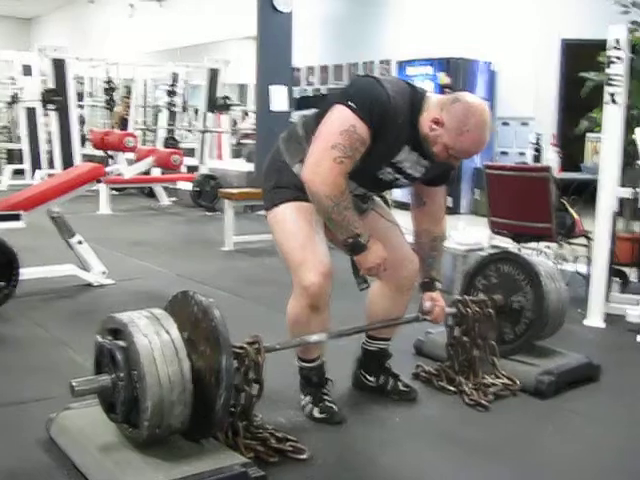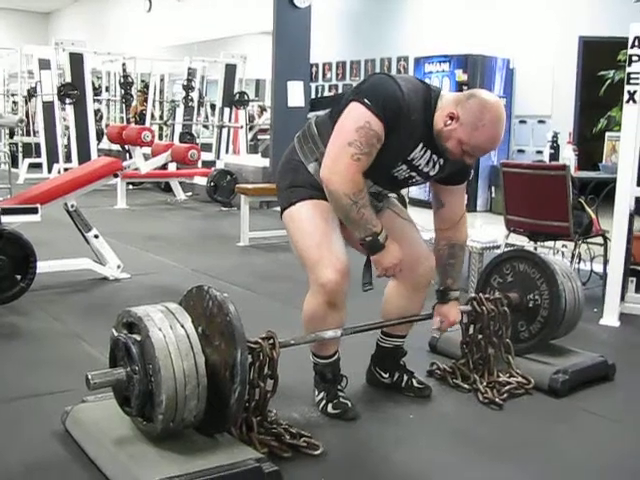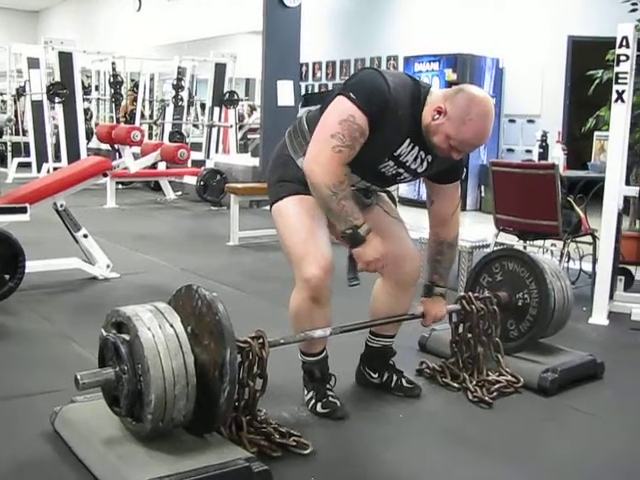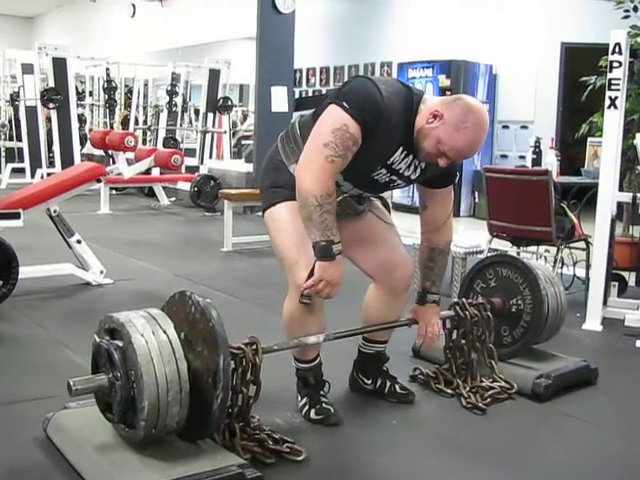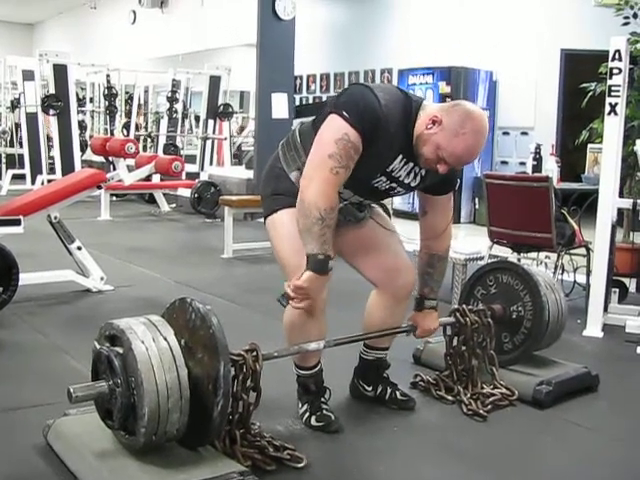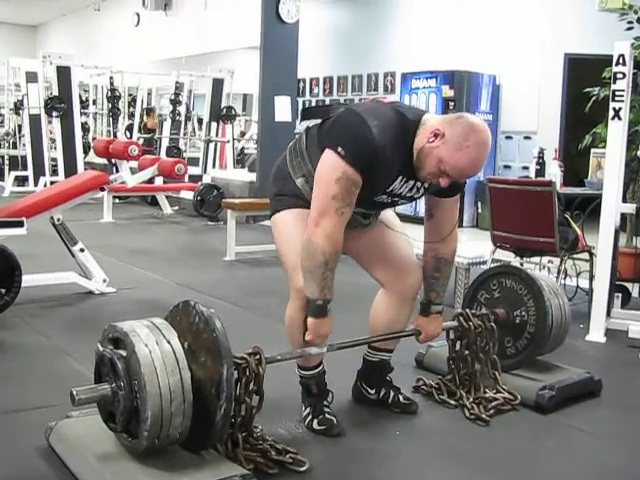
dt=0.4s
person 1, frame 1
left shoulder: (439, 156)
right shoulder: (376, 100)
left elbow: (430, 222)
right elbow: (319, 176)
left wrist: (430, 284)
right wrist: (361, 243)
left hip: (350, 190)
right hip: (297, 179)
left knee: (404, 269)
right knee: (314, 279)
left ankle: (372, 368)
right ankle: (312, 383)
person 1, frame 2
left shoulder: (457, 158)
right shoulder: (390, 98)
left elbow: (451, 226)
right elbow: (336, 175)
left wrist: (448, 295)
right wrist: (378, 243)
left hip: (366, 191)
right hip: (311, 178)
left knee: (421, 267)
right knee: (331, 277)
left ankle: (386, 365)
right ankle: (327, 379)
person 1, frame 3
left shoulder: (448, 156)
right shoulder: (378, 92)
left elbow: (445, 222)
right elbow: (320, 166)
left wrist: (435, 292)
right wrist: (359, 236)
left hip: (357, 188)
right hip: (301, 174)
left knee: (406, 265)
right knee: (316, 273)
left ankle: (375, 364)
right ankle: (316, 378)
person 1, frame 4
left shoulder: (441, 161)
right shoulder: (371, 100)
left elbow: (437, 229)
right elbow: (312, 175)
left wrist: (429, 300)
right wrist: (329, 255)
left hip: (348, 194)
right hip: (293, 179)
left knee: (399, 272)
right knee: (309, 281)
left ankle: (369, 371)
right ankle: (309, 385)
person 1, frame 5
left shoulder: (443, 164)
right shoulder: (370, 108)
left elbow: (436, 235)
right elbow: (317, 187)
left wrist: (427, 305)
right wrist: (319, 268)
left hip: (351, 202)
right hip: (294, 187)
left knee: (401, 279)
right knee: (309, 292)
left ankle: (369, 377)
right ankle: (310, 391)
person 1, frame 6
left shoulder: (450, 161)
right shoulder: (367, 133)
left elbow: (441, 238)
right elbow: (324, 227)
left wrist: (432, 309)
right wrist: (319, 310)
left hip: (362, 202)
right hip: (302, 188)
left knee: (407, 278)
right knee: (307, 287)
left ankle: (371, 380)
right ankle: (314, 393)
